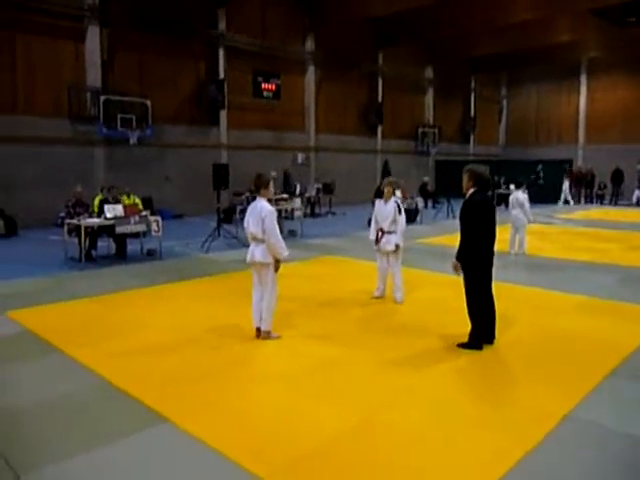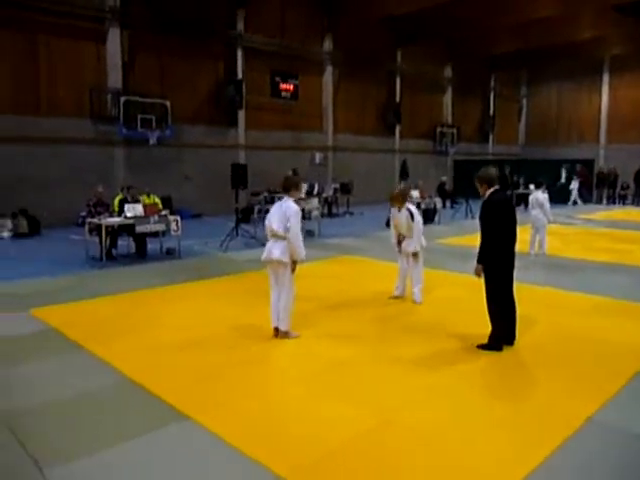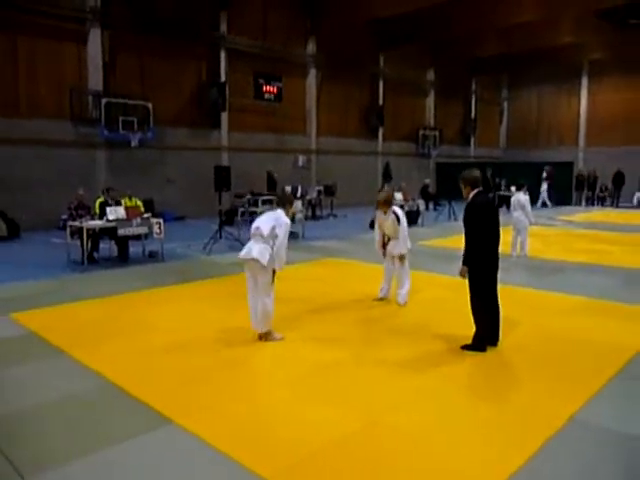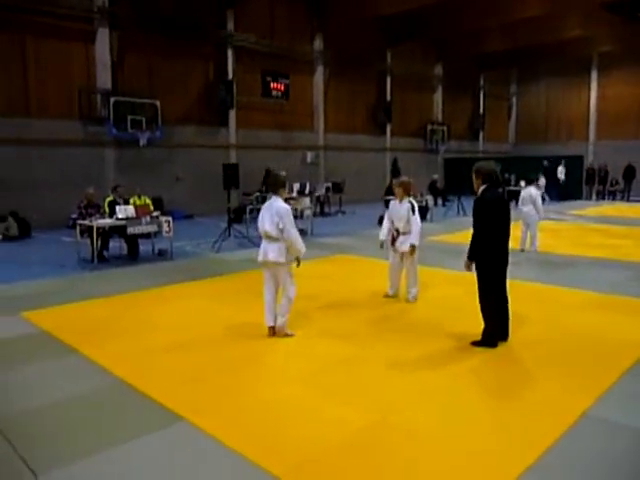
dt=0.4s
person 1, frame 1
left shoulder: (472, 202)
right shoulder: (487, 199)
left elbow: (468, 234)
left wrist: (459, 258)
left hip: (474, 257)
right hip: (486, 255)
left knee: (475, 298)
right knee: (485, 295)
left ankle: (476, 340)
right ankle: (488, 335)
person 1, frame 2
left shoulder: (490, 203)
right shoulder: (506, 199)
left elbow: (487, 236)
left wrist: (481, 261)
left hip: (495, 258)
right hip: (507, 256)
left knee: (495, 299)
right knee: (506, 296)
left ankle: (496, 340)
right ankle: (508, 336)
person 1, frame 3
left shoulder: (474, 205)
right shoulder: (489, 201)
left elbow: (472, 238)
left wrist: (466, 263)
left hip: (479, 260)
right hip: (491, 257)
left knee: (479, 300)
right knee: (490, 297)
left ankle: (481, 341)
right ankle: (492, 337)
person 1, frame 4
left shoulder: (482, 200)
right shoulder: (500, 196)
left elbow: (479, 233)
right elbow: (504, 227)
left wrist: (471, 257)
left hip: (487, 256)
right hip: (501, 253)
left knee: (488, 296)
right knee: (500, 293)
left ankle: (491, 337)
right ankle: (502, 332)
person 2, frame 1
left shoulder: (252, 207)
right shoulder: (268, 209)
right elbow: (272, 236)
right wrist: (278, 256)
left hip: (254, 252)
right hip: (266, 253)
left knee: (258, 290)
right knee: (269, 292)
left ankle: (258, 327)
right ankle: (266, 330)
person 2, frame 2
left shoulder: (276, 206)
right shoulder: (293, 209)
right elbow: (294, 236)
right wrist: (296, 258)
left hip: (271, 250)
right hip: (284, 252)
left knee: (275, 289)
right knee: (286, 291)
left ankle: (276, 327)
right ankle: (284, 329)
person 2, frame 3
left shoulder: (267, 215)
right shoulder: (284, 221)
right elbow: (280, 246)
right wrist: (275, 268)
left hip: (250, 252)
right hip: (262, 255)
left knee: (254, 294)
right knee: (265, 295)
left ankle: (260, 330)
right ankle: (266, 331)
person 2, frame 4
left shoulder: (265, 207)
right shoulder: (283, 208)
right elbow: (290, 234)
right wrist: (298, 253)
left hip: (266, 250)
right hip: (279, 251)
left knee: (270, 289)
right knee: (288, 290)
left ankle: (271, 326)
right ankle: (280, 327)
person 3, frame 1
left shoulder: (396, 204)
right shoulder: (378, 203)
left elbow: (401, 224)
right elbow: (375, 220)
left wrist: (398, 242)
right wrist: (374, 237)
left hip: (392, 238)
right hip: (381, 238)
left knee: (395, 267)
right knee: (381, 266)
left ankle: (398, 295)
right ankle: (380, 292)
person 3, frame 2
left shoulder: (411, 211)
right shoulder: (394, 210)
left elbow: (417, 230)
right elbow: (393, 227)
left wrist: (416, 248)
right wrist: (397, 242)
left hip: (413, 241)
right hip: (403, 240)
left knee: (415, 269)
right knee: (402, 267)
left ankle: (417, 296)
right ankle: (399, 292)
person 3, frame 3
left shoulder: (397, 214)
right shoulder: (379, 213)
left elbow: (403, 233)
right elbow: (378, 231)
left wrist: (402, 251)
right wrist: (380, 247)
left hip: (399, 243)
right hip: (388, 244)
left knee: (402, 271)
right knee: (387, 269)
left ankle: (402, 297)
right ankle: (384, 293)
person 3, frame 4
left shoulder: (411, 205)
right shoulder: (393, 204)
left elbow: (416, 225)
right elbow: (387, 221)
left wrist: (414, 243)
right wrist: (383, 237)
left hip: (407, 240)
right hip: (396, 239)
left knee: (410, 268)
right knee: (393, 266)
left ankle: (412, 294)
right ankle: (393, 291)
